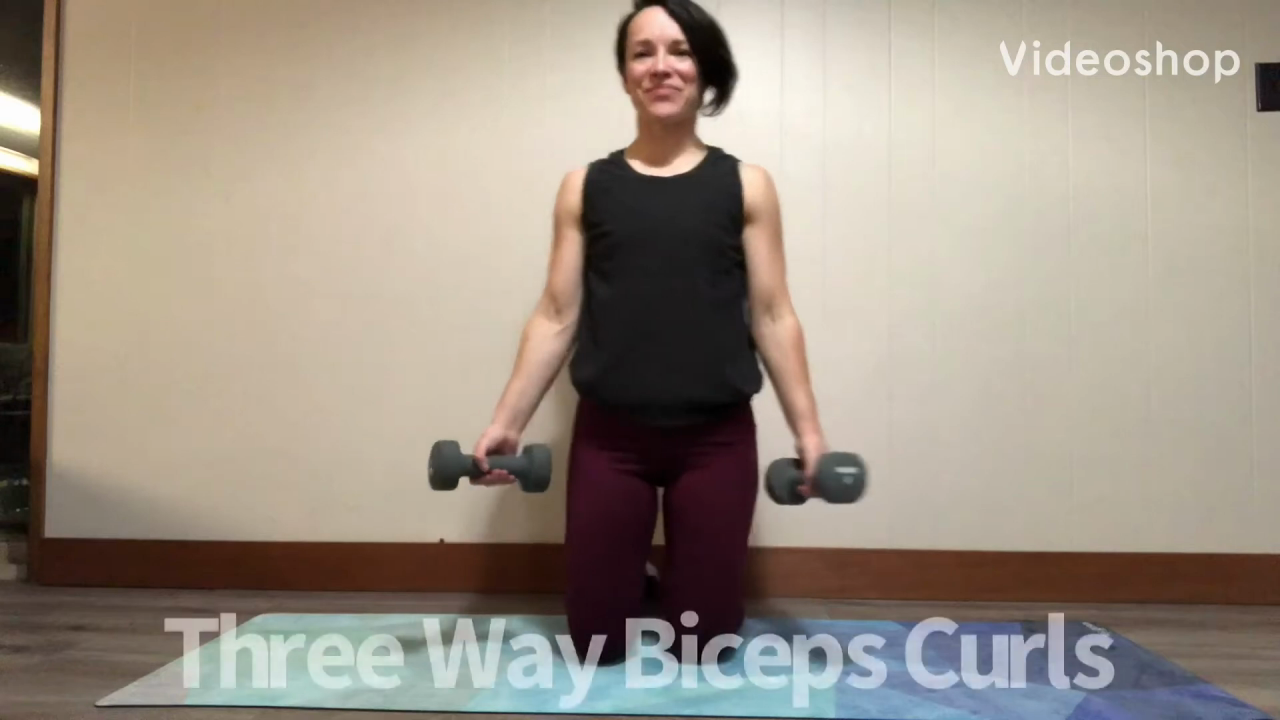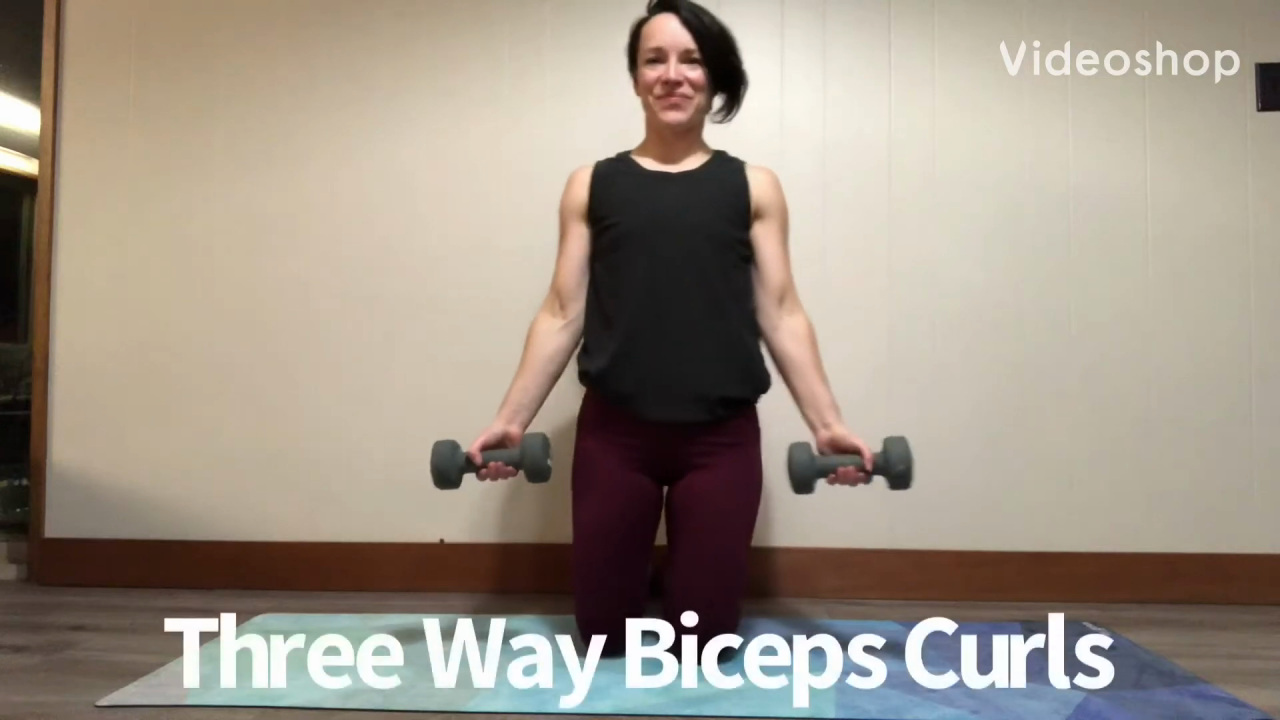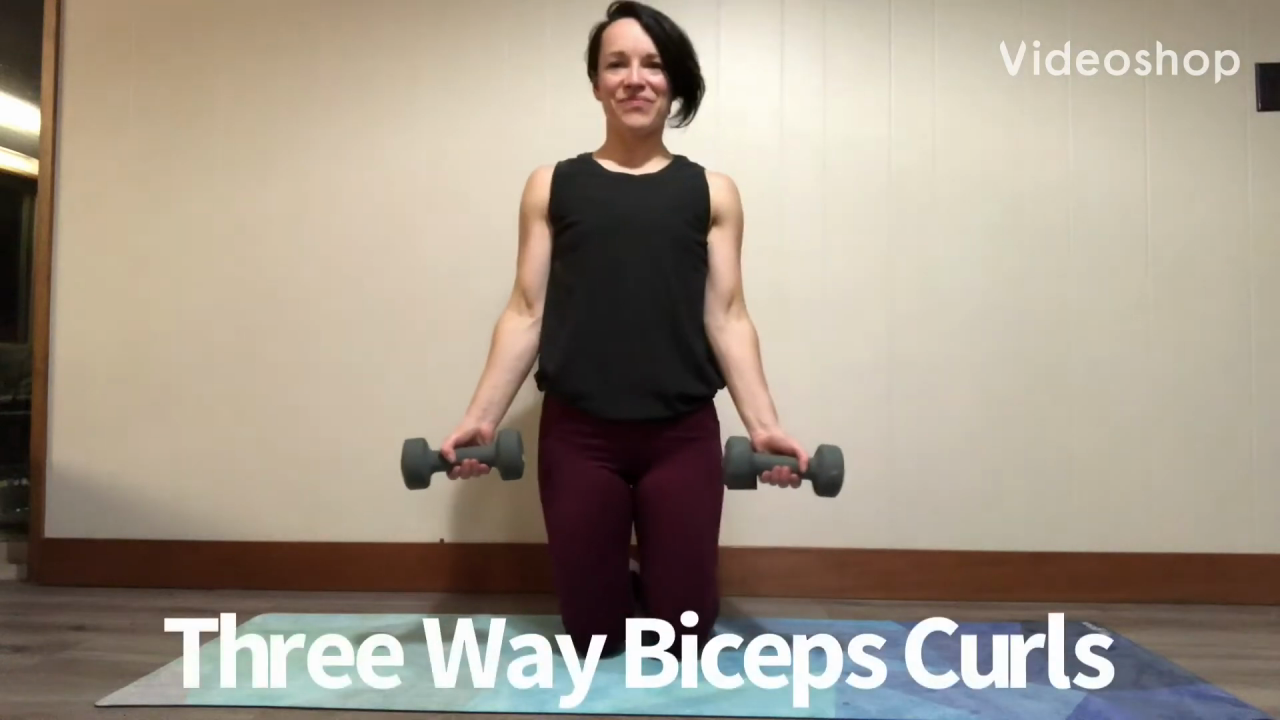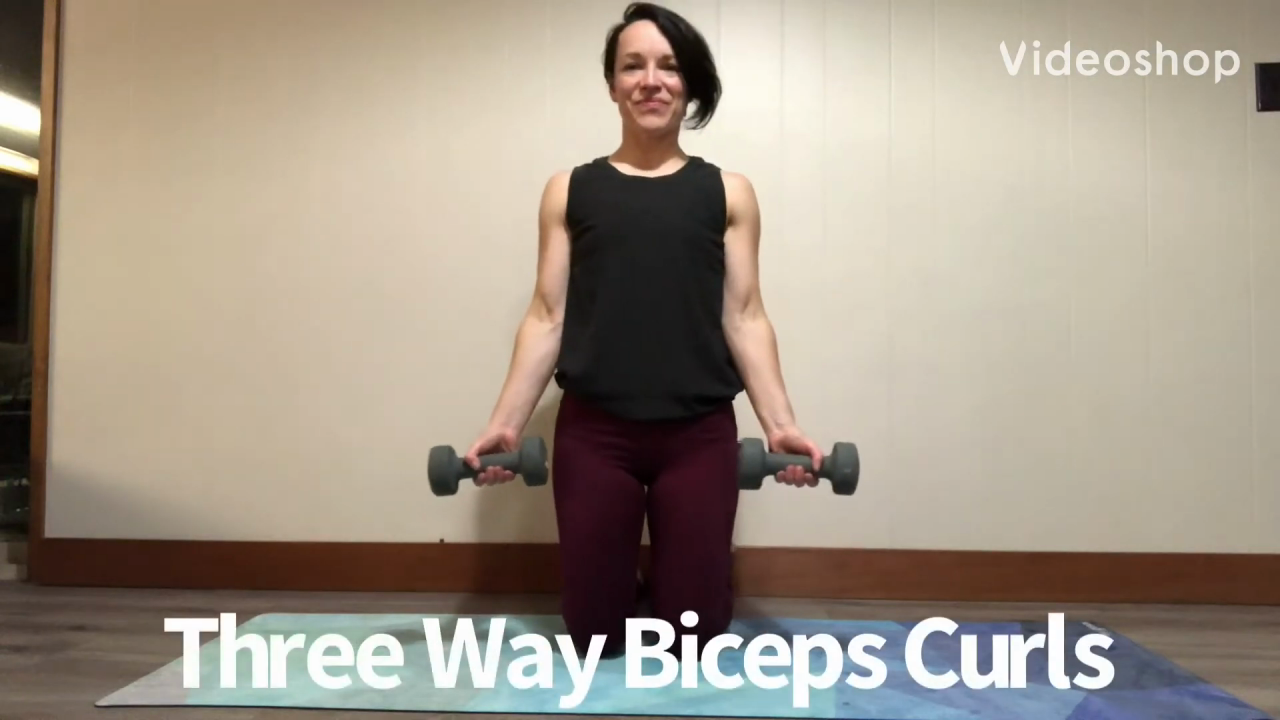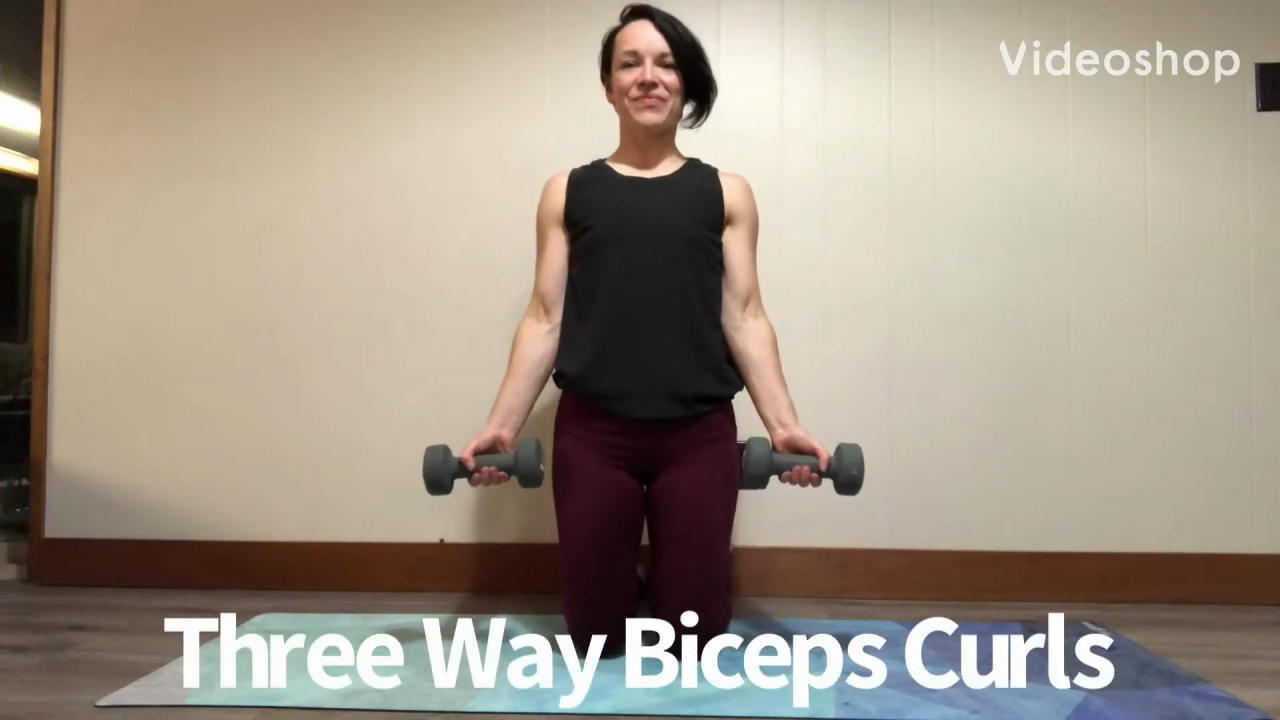
dt=0.4s
person 1, frame 1
left shoulder: (746, 186)
right shoulder: (584, 187)
left elbow: (773, 316)
right elbow: (556, 316)
left wrist: (807, 429)
right wrist: (506, 422)
left hip: (718, 438)
right hip: (608, 437)
left knee: (702, 637)
right knee: (599, 636)
left ankle: (673, 583)
right ankle: (635, 579)
person 1, frame 2
left shoulder: (753, 187)
right shoulder: (591, 186)
left elbow: (781, 313)
right elbow: (562, 314)
left wrist: (826, 423)
right wrist: (510, 420)
left hip: (722, 435)
right hip: (612, 431)
left knee: (705, 634)
right knee: (603, 632)
left ankle: (675, 581)
right ankle: (640, 580)
person 1, frame 3
left shoulder: (712, 191)
right shoulder: (551, 186)
left elbow: (727, 317)
right elbow: (526, 312)
left wrist: (764, 425)
right wrist: (480, 418)
left hip: (683, 434)
right hip: (577, 432)
left knee: (686, 629)
right knee: (594, 633)
left ankle: (654, 580)
right ankle: (621, 581)
person 1, frame 4
left shoulder: (728, 192)
right shoulder: (569, 191)
left elbow: (744, 316)
right elbow: (547, 317)
left wrist: (780, 425)
right wrist: (505, 424)
left hip: (700, 435)
right hip: (593, 433)
left knee: (695, 632)
right knee: (595, 632)
left ankle: (666, 582)
right ankle: (626, 592)
person 1, frame 5
left shoulder: (725, 192)
right shoulder: (567, 192)
left elbow: (743, 316)
right elbow: (545, 318)
left wrist: (783, 424)
right wrist: (502, 425)
left hip: (699, 435)
right hip: (592, 433)
left knee: (695, 632)
right knee: (595, 634)
left ankle: (660, 583)
right ankle: (629, 585)
